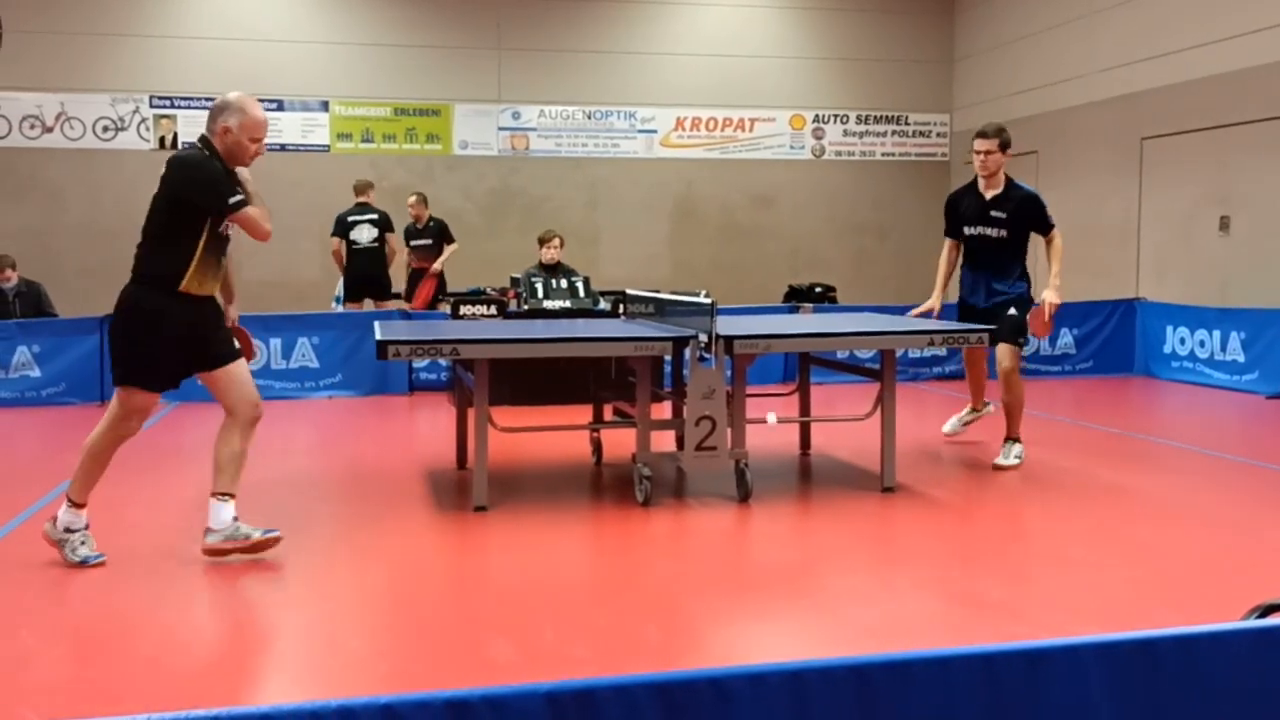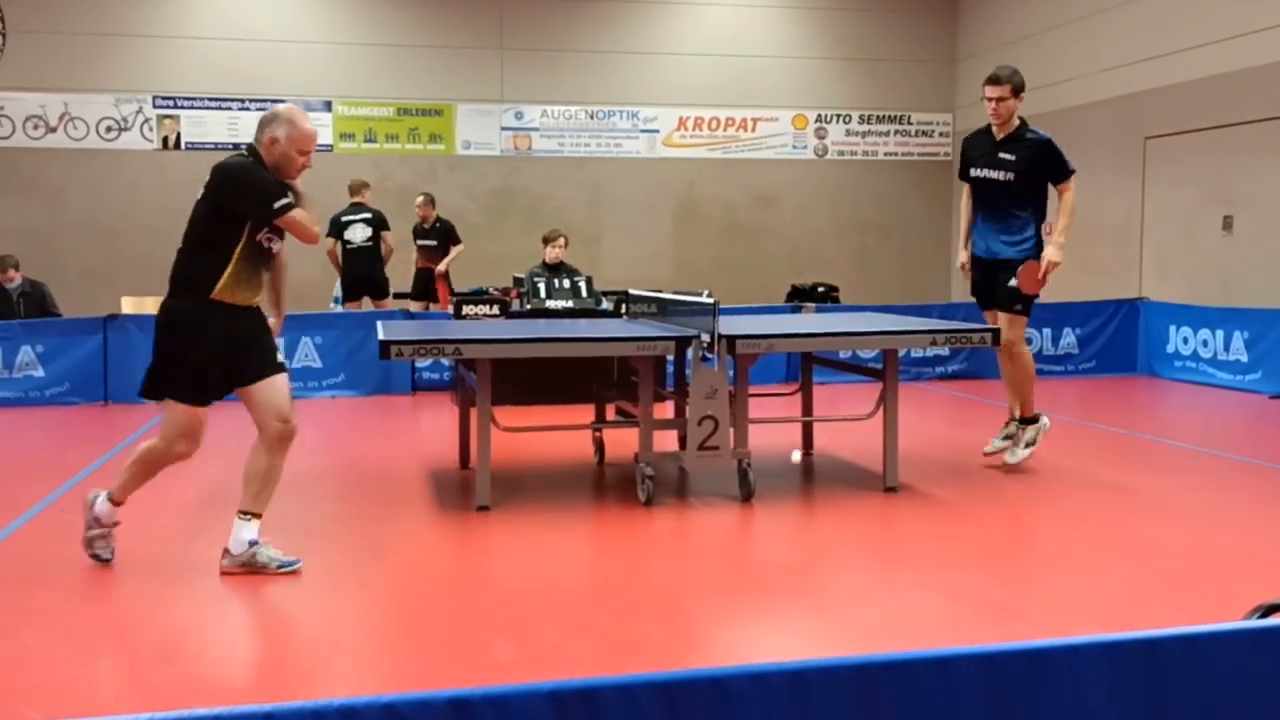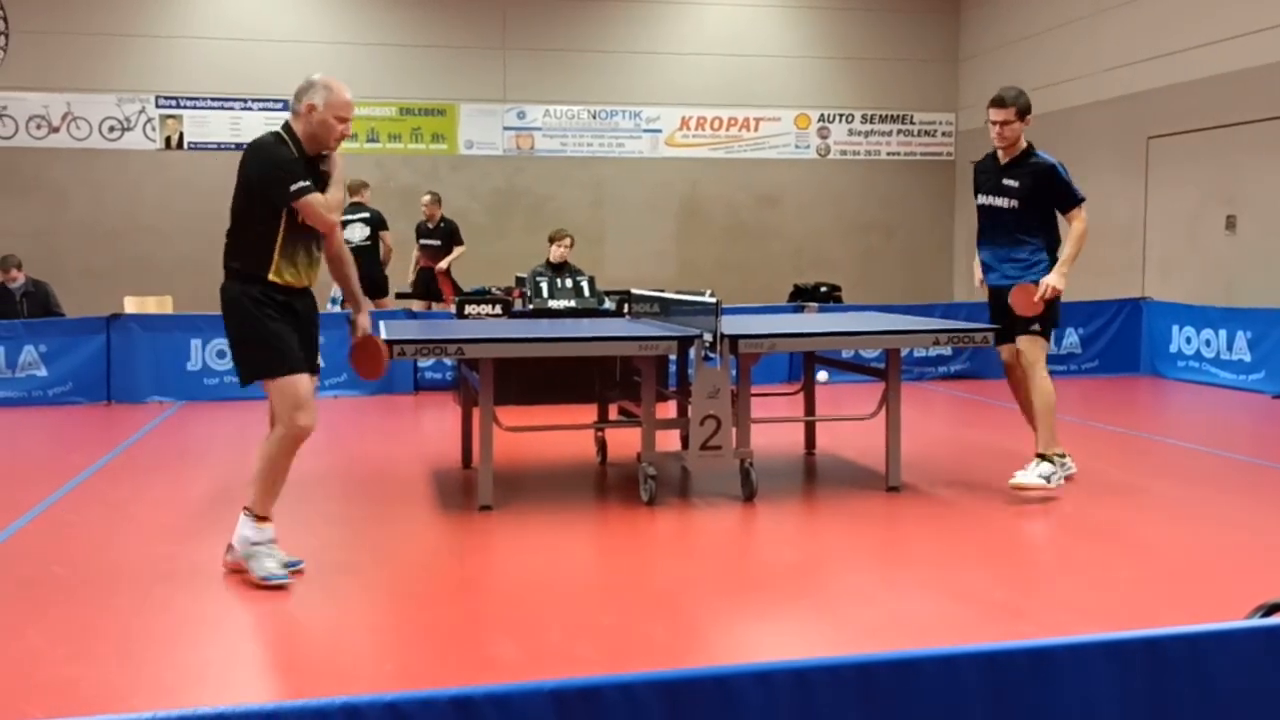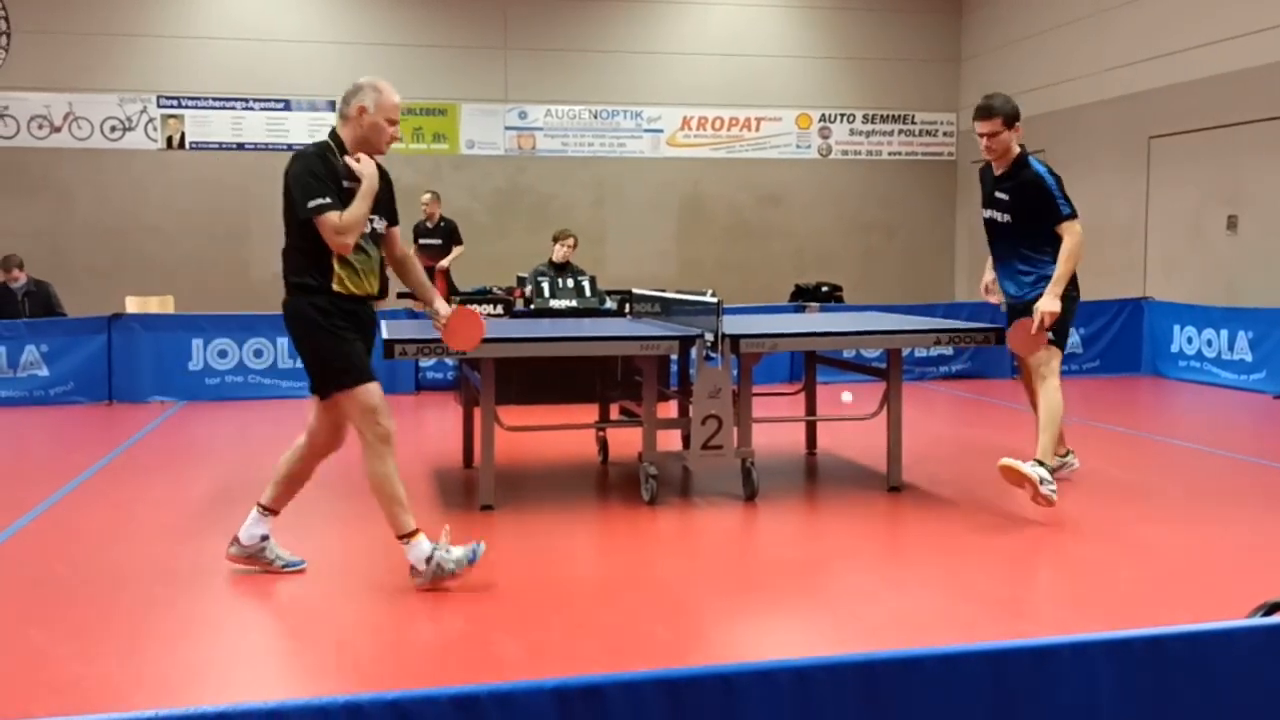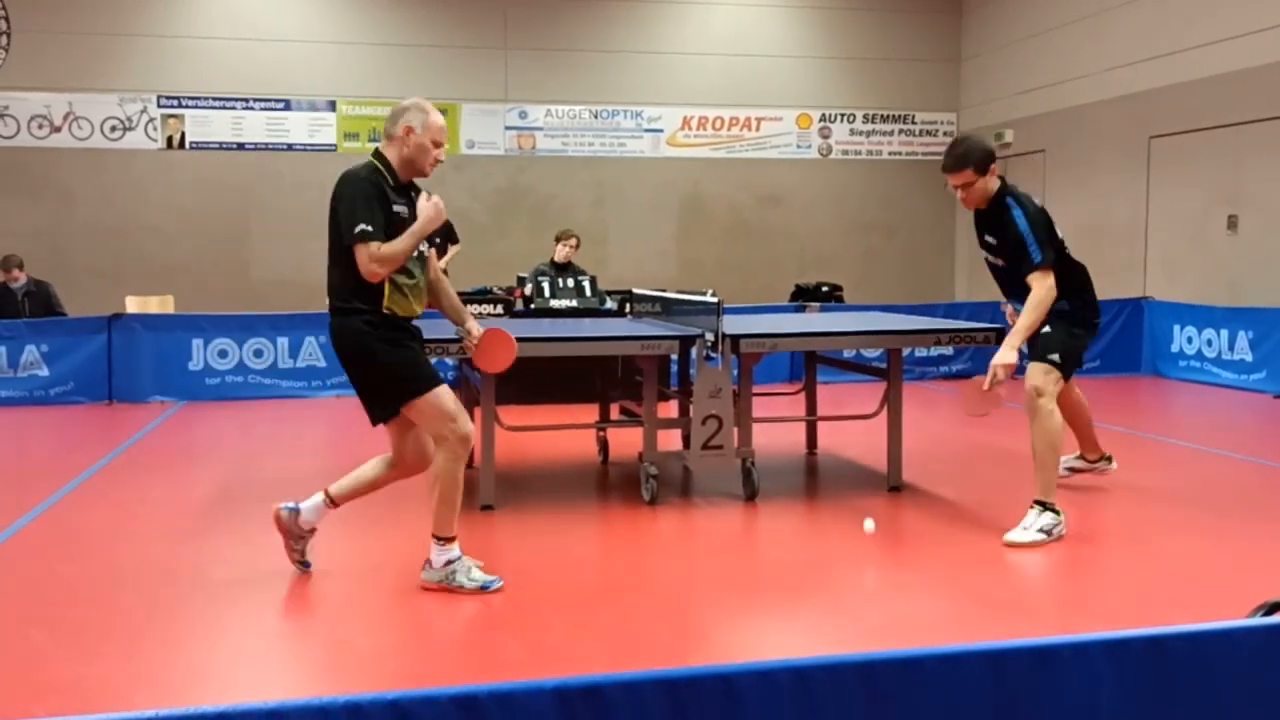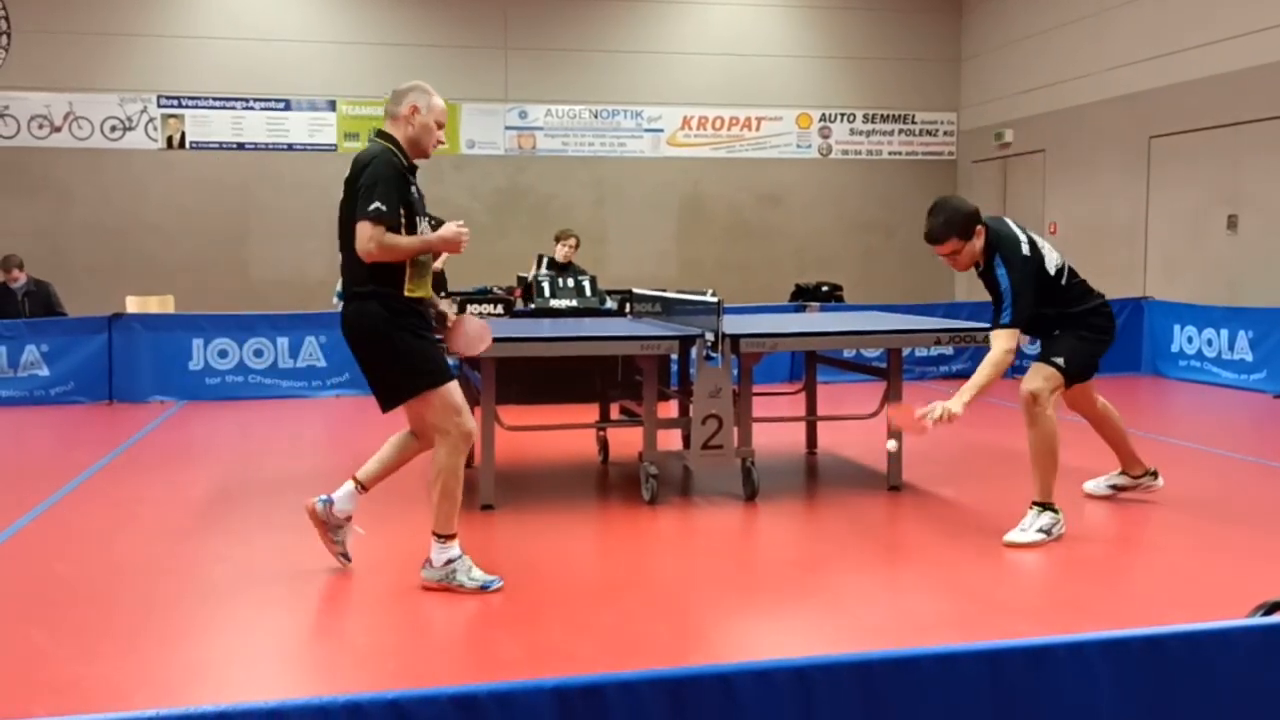
dt=0.2s
person 1, frame 1
left shoulder: (220, 173)
right shoulder: (194, 168)
right elbow: (262, 229)
left wrist: (228, 301)
right wrist: (246, 186)
left hip: (200, 310)
right hip: (155, 308)
left knee: (246, 409)
right knee: (124, 422)
left ankle: (222, 525)
right ankle: (68, 524)
person 1, frame 2
left shoulder: (272, 184)
right shoulder: (237, 176)
right elbow: (310, 233)
left wrist: (278, 316)
right wrist: (294, 188)
left hip: (243, 319)
right hip: (195, 318)
left knee: (279, 425)
right knee: (179, 440)
left ankle: (243, 543)
right ankle: (106, 508)
person 1, frame 3
left shoulder: (317, 164)
right shoulder: (268, 153)
left elbow: (333, 242)
right elbow: (324, 220)
left wrist: (359, 308)
right wrist: (336, 174)
left hip: (297, 302)
right hip: (256, 301)
left knee: (287, 426)
right knee: (296, 421)
left ankle: (251, 537)
right ankle: (256, 536)
person 1, frame 4
left shoulder: (374, 173)
right shoulder: (311, 163)
left elbow: (395, 246)
right elbow: (340, 238)
left wrist: (435, 302)
right wrist: (368, 185)
left hip: (354, 312)
right hip: (320, 312)
left knee: (325, 435)
right knee: (377, 430)
left ankle: (254, 536)
right ankle: (424, 555)
person 1, frame 5
left shoulder: (408, 193)
right shoulder: (362, 184)
left elbow: (425, 270)
right elbow: (374, 266)
left wrist: (465, 321)
right wrist: (420, 226)
left hip: (392, 332)
right hip: (368, 332)
left knee: (411, 457)
right knee: (456, 432)
left ankle: (306, 513)
right ankle: (444, 560)
person 1, frame 6
left shoulder: (391, 167)
right shoulder: (382, 164)
right elbow: (369, 247)
left wrist: (433, 304)
right wrist: (436, 240)
left hip: (388, 314)
right hip: (384, 317)
left knee: (427, 429)
right knee: (458, 427)
left ankle: (338, 505)
right ankle: (444, 558)
person 2, frame 1
left shoulder: (1025, 199)
right shoulder: (959, 200)
left elbow: (1053, 239)
right elbow: (950, 247)
left wrist: (1052, 286)
right wrist: (936, 296)
left hip: (1011, 296)
right hip: (972, 295)
left knee: (1007, 365)
right knee: (972, 361)
left ankle: (1013, 440)
right ankle: (978, 405)
person 2, frame 2
left shoulder: (1039, 144)
right shoulder: (972, 144)
left elbow: (1067, 191)
left wrist: (1056, 243)
right wrist: (963, 243)
left hip: (1021, 256)
right hip: (984, 254)
left knee: (1012, 339)
right knee: (999, 340)
left ankle: (1031, 419)
right ankle: (1016, 420)
person 2, frame 3
left shoulder: (1046, 168)
right shoulder: (982, 168)
left elbow: (1078, 219)
left wrist: (1059, 270)
right wrist: (979, 261)
left hip: (1035, 280)
right hip: (999, 283)
left knee: (1032, 361)
right knee: (1012, 369)
left ankle: (1047, 462)
right ankle: (1052, 455)
person 2, frame 4
left shoulder: (1038, 177)
right shoulder: (987, 174)
left elbow: (1073, 236)
left wrist: (1053, 295)
right wrist: (992, 268)
left hip: (1048, 293)
right hip: (1018, 291)
left knee: (1043, 368)
right knee: (1029, 373)
left ankle: (1043, 469)
right ankle: (1059, 451)
person 2, frame 5
left shoulder: (1019, 216)
right shoulder: (985, 203)
left elbow: (1044, 288)
left wrist: (1010, 347)
right wrist: (1012, 317)
left hip: (1068, 310)
right hip: (1050, 312)
left knee: (1037, 390)
right knee: (1059, 387)
left ankle: (1048, 512)
right ankle: (1093, 455)
person 2, frame 6
left shoulder: (1011, 265)
right shoulder: (995, 228)
left elbow: (1005, 347)
left wrist: (961, 399)
left hip: (1085, 324)
right hip: (1075, 316)
left knee: (1035, 392)
right knee: (1081, 400)
left ankle: (1046, 511)
right ankle: (1136, 472)
